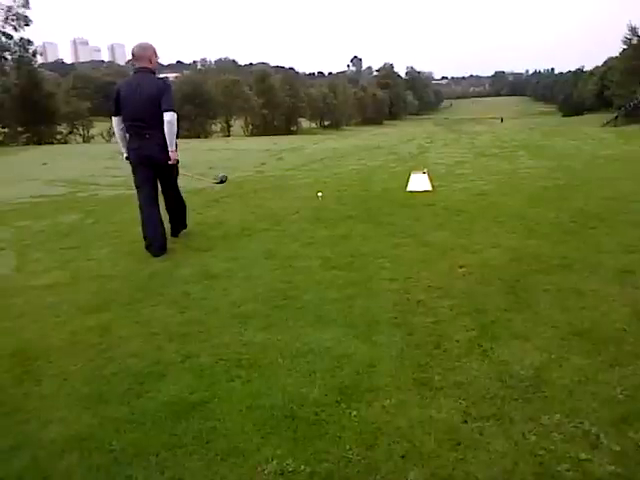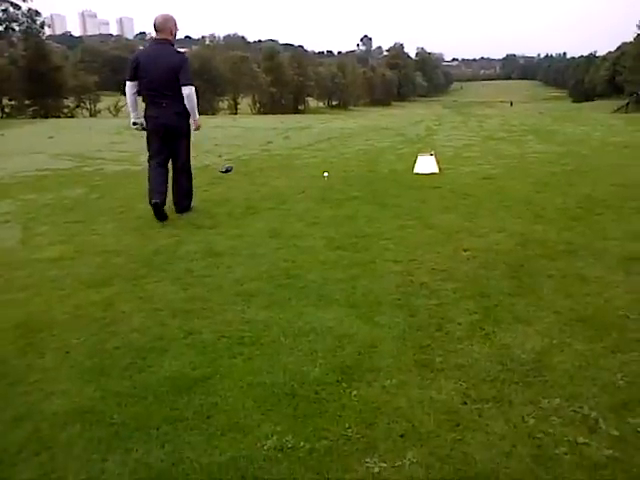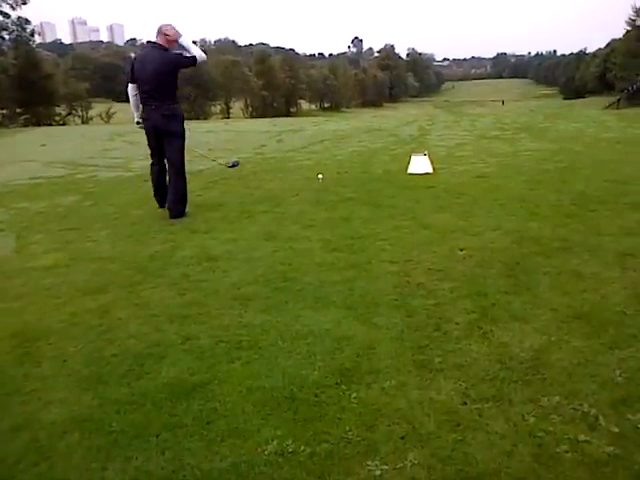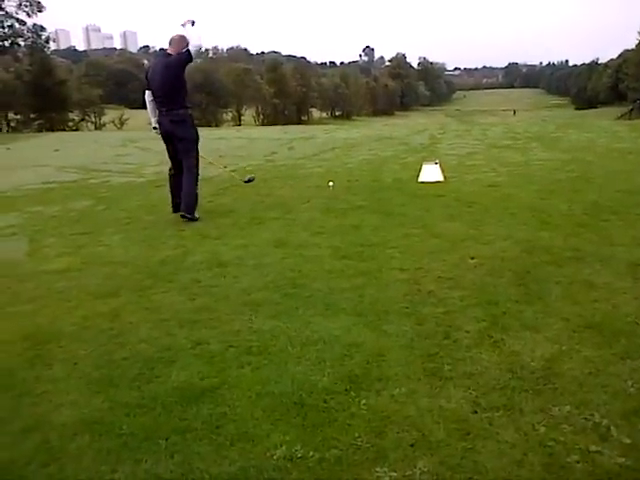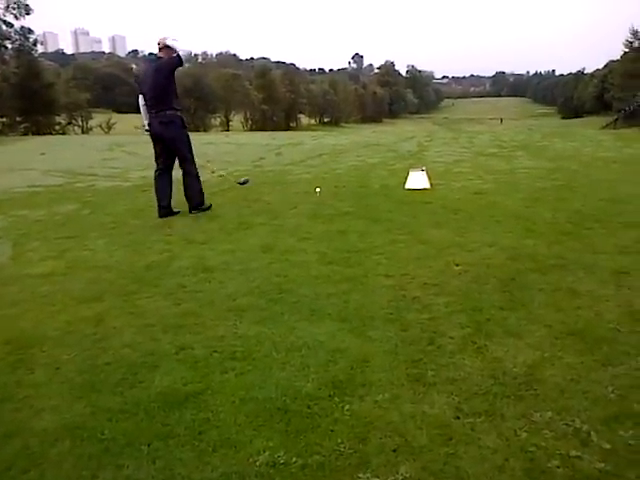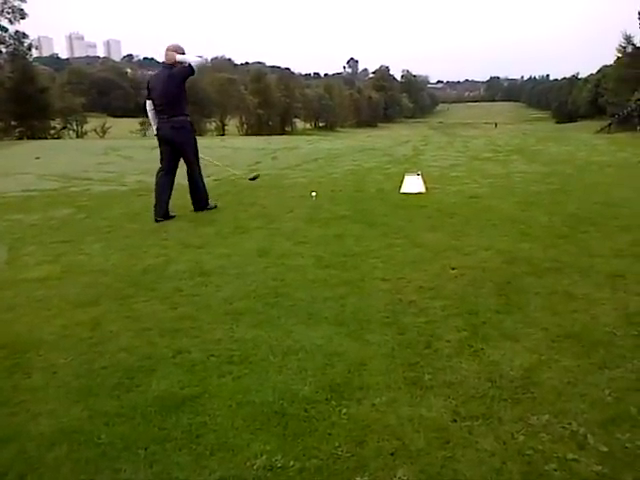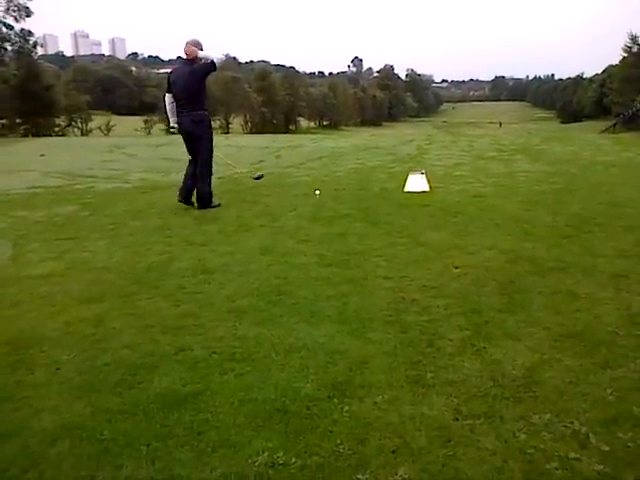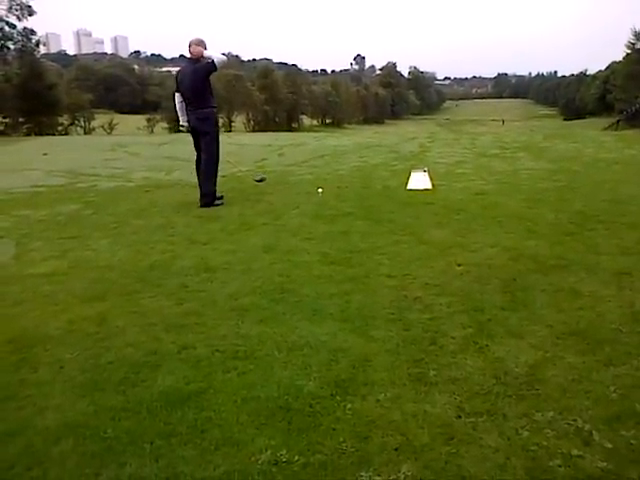
dt=0.4s
person 1, frame 1
left shoulder: (121, 88)
right shoulder: (161, 85)
left elbow: (117, 123)
right elbow: (169, 118)
left wrist: (125, 150)
right wrist: (172, 148)
left hip: (137, 148)
right hip: (161, 146)
left knee: (146, 197)
right knee: (170, 190)
left ankle: (156, 245)
right ankle: (177, 227)
person 1, frame 2
left shoulder: (139, 56)
right shoulder: (179, 58)
left elbow: (130, 88)
right elbow: (188, 91)
left wrist: (135, 117)
right wrist: (195, 117)
left hip: (153, 116)
right hip: (177, 115)
left knee: (157, 161)
right knee: (181, 162)
left ankle: (157, 198)
right ankle: (182, 204)
person 1, frame 3
left shoulder: (138, 58)
right shoulder: (169, 59)
left elbow: (132, 89)
right elbow: (201, 57)
left wrist: (137, 116)
right wrist: (181, 39)
left hip: (149, 116)
right hip: (169, 115)
left knee: (157, 160)
right knee: (175, 163)
left ankle: (161, 199)
right ankle: (176, 208)
person 1, frame 4
left shoulder: (152, 67)
right shoulder: (174, 63)
left elbow: (149, 97)
left wrist: (155, 122)
right wrist: (188, 26)
left hip: (164, 121)
right hip: (180, 120)
left knee: (176, 164)
right knee: (189, 165)
left ankle: (178, 204)
right ankle: (187, 208)
person 1, frame 5
left shoulder: (145, 72)
right shoulder: (164, 67)
left elbow: (142, 101)
left wrist: (149, 124)
right wrist: (169, 43)
left hip: (155, 124)
right hip: (170, 122)
left knee: (162, 166)
right knee: (187, 163)
left ankle: (164, 208)
right ankle: (196, 203)
person 1, frame 6
left shoulder: (153, 78)
right shoulder: (176, 74)
left elbow: (149, 106)
right elbow: (199, 61)
left wrist: (156, 128)
right wrist: (178, 58)
left hip: (163, 128)
right hip: (181, 126)
left knee: (166, 169)
right knee: (193, 166)
left ankle: (161, 211)
right ankle: (200, 203)
person 1, frame 7
left shoulder: (173, 73)
right shoulder: (197, 70)
left elbow: (169, 99)
left wrist: (173, 121)
right wrist: (200, 54)
left hip: (183, 121)
right hip: (199, 119)
left knee: (194, 159)
right knee: (204, 161)
left ankle: (185, 194)
right ankle: (204, 200)
person 1, frame 8
left shoulder: (181, 72)
right shoulder: (201, 68)
left elbow: (178, 98)
right elbow: (222, 59)
left wrist: (183, 120)
right wrist: (204, 54)
left hip: (193, 118)
right hip: (206, 116)
left knee: (201, 157)
right knee: (210, 157)
left ankle: (208, 193)
right ankle: (207, 198)
